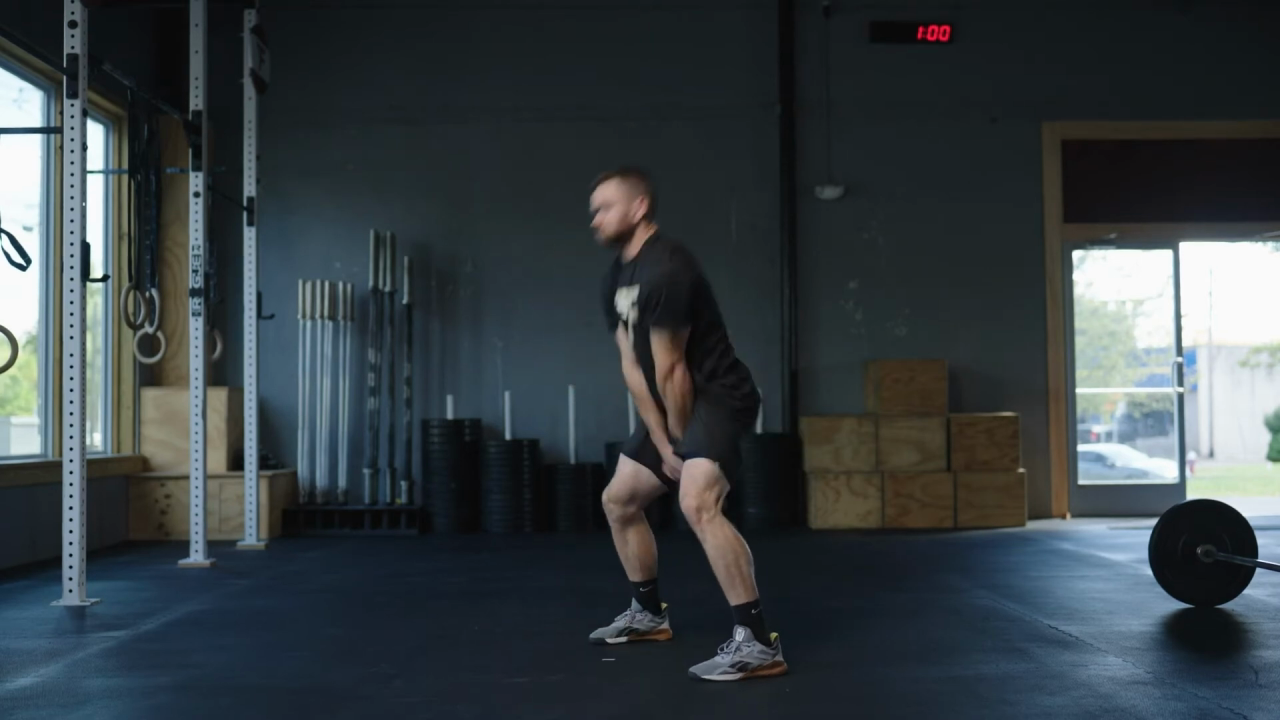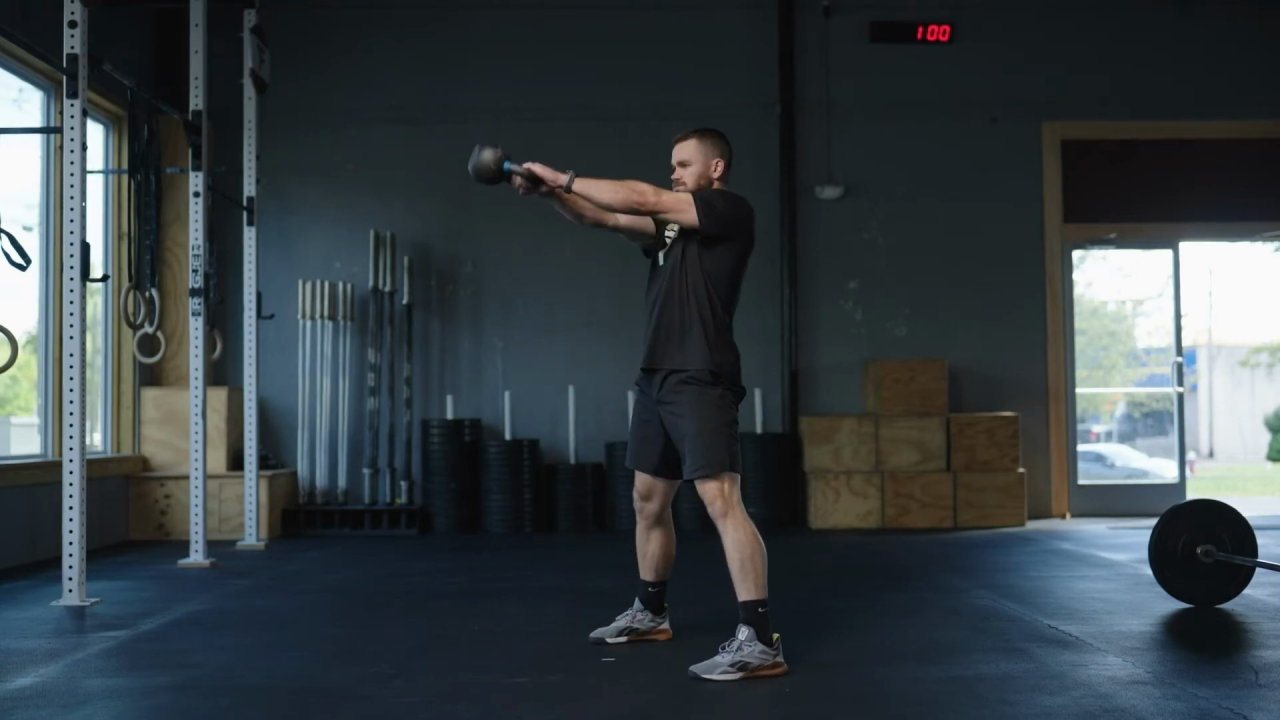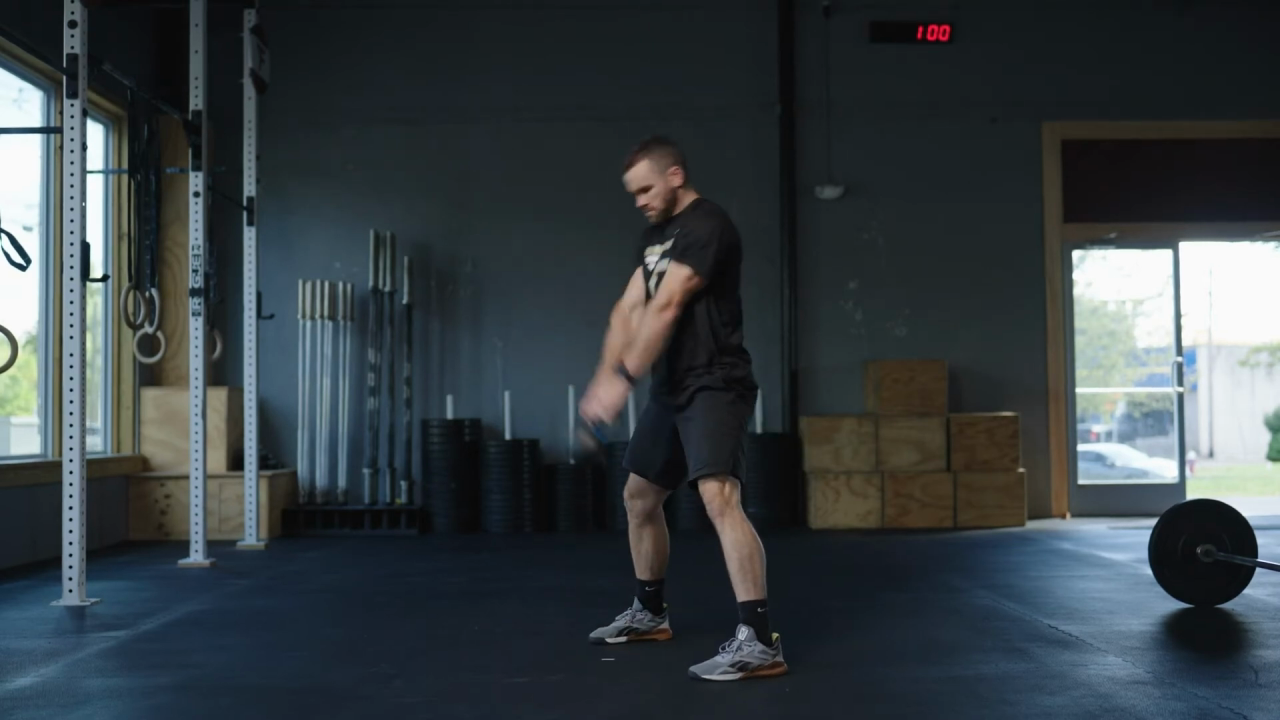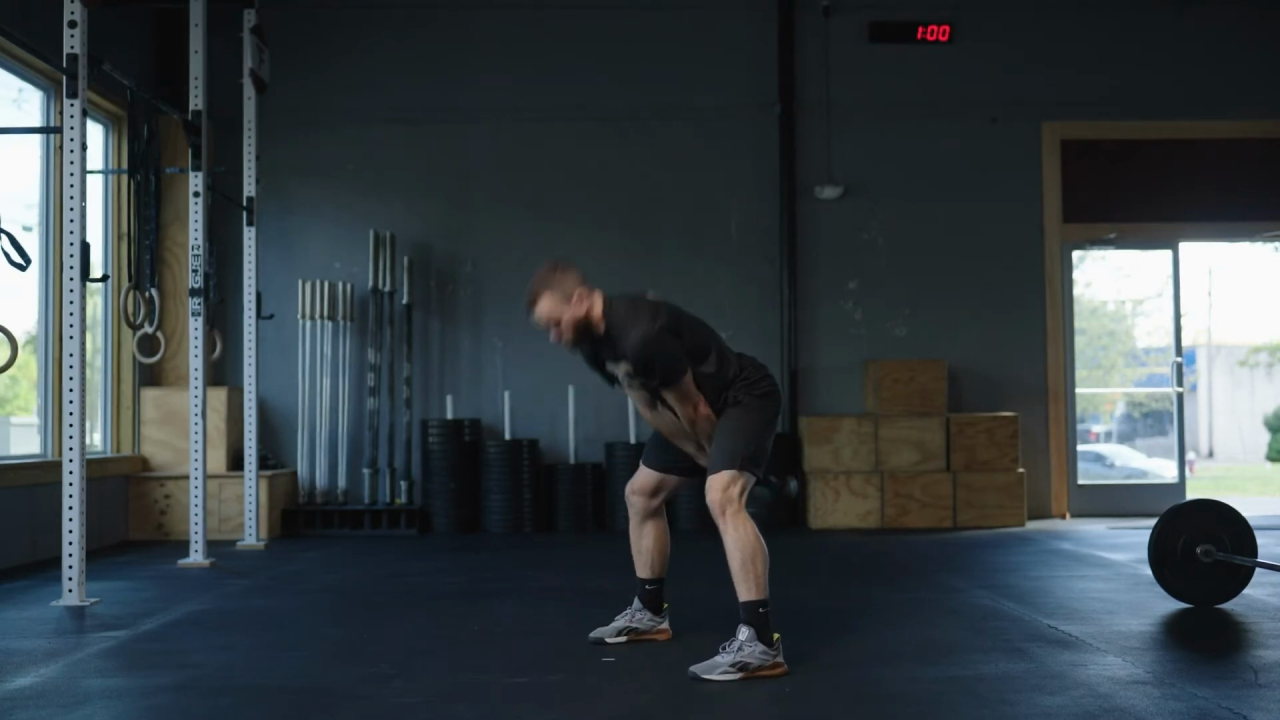
dt=0.5s
person 1, frame 1
left shoulder: (666, 270)
right shoulder: (617, 277)
left elbow: (671, 370)
right elbow: (634, 369)
left wrist: (683, 449)
right wrist: (663, 445)
left hip: (718, 399)
right hip: (671, 409)
left knee: (697, 503)
right knee: (617, 500)
left ankle: (757, 641)
right ankle: (649, 613)
person 1, frame 2
left shoulder: (731, 210)
right shoulder: (673, 221)
left elbow: (643, 197)
right elbow: (608, 218)
left wrist: (562, 176)
right wrist: (549, 190)
left hip: (702, 380)
right hip: (656, 379)
left knee: (721, 502)
right knee: (648, 502)
left ankle: (759, 641)
right ankle: (650, 613)
person 1, frame 3
left shoulder: (707, 226)
right shoulder: (654, 236)
left elbow: (666, 308)
right elbow: (629, 308)
left wrist: (624, 380)
right wrist: (604, 375)
left hip: (715, 386)
right hip: (670, 389)
left knee: (718, 499)
right knee: (639, 497)
left ankle: (760, 640)
right ankle: (649, 612)
person 1, frame 4
left shoulder: (640, 333)
right shoulder: (595, 339)
left elbow: (695, 409)
right elbow: (651, 410)
left wrist: (725, 463)
right wrist: (711, 460)
left hip: (743, 396)
left knee: (721, 495)
right knee: (642, 492)
left ankle: (760, 640)
right ankle: (650, 611)
